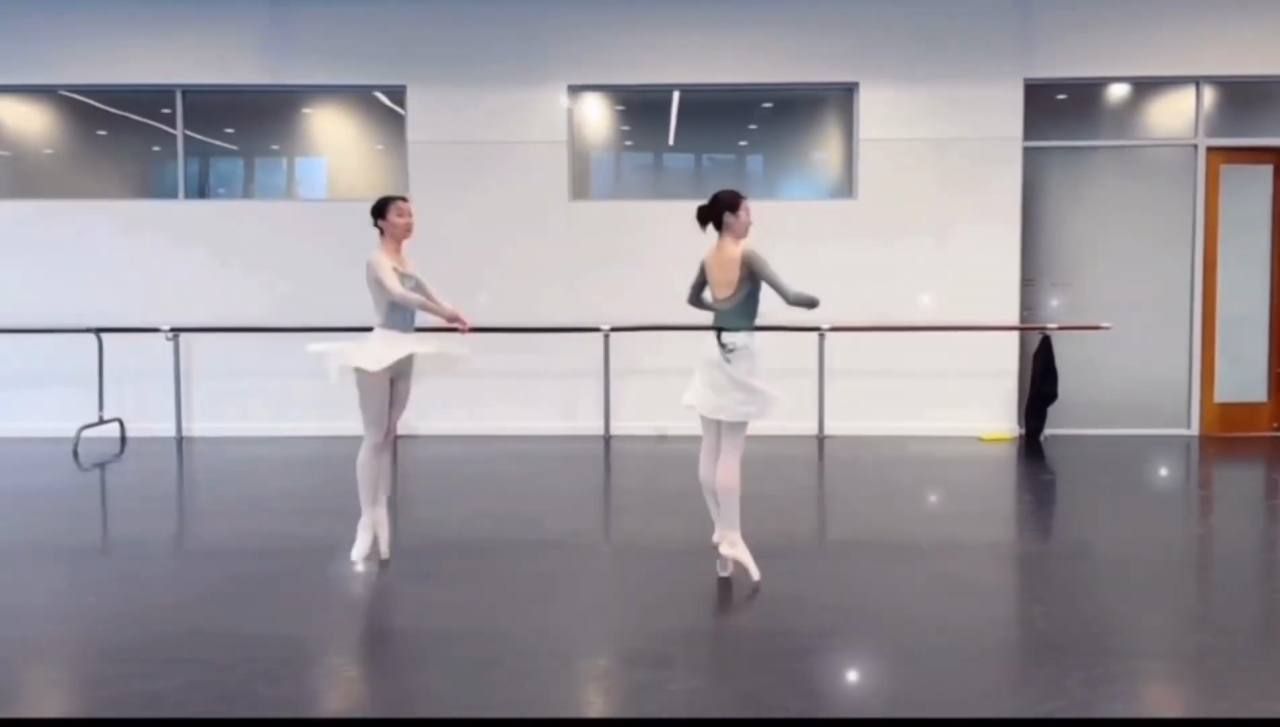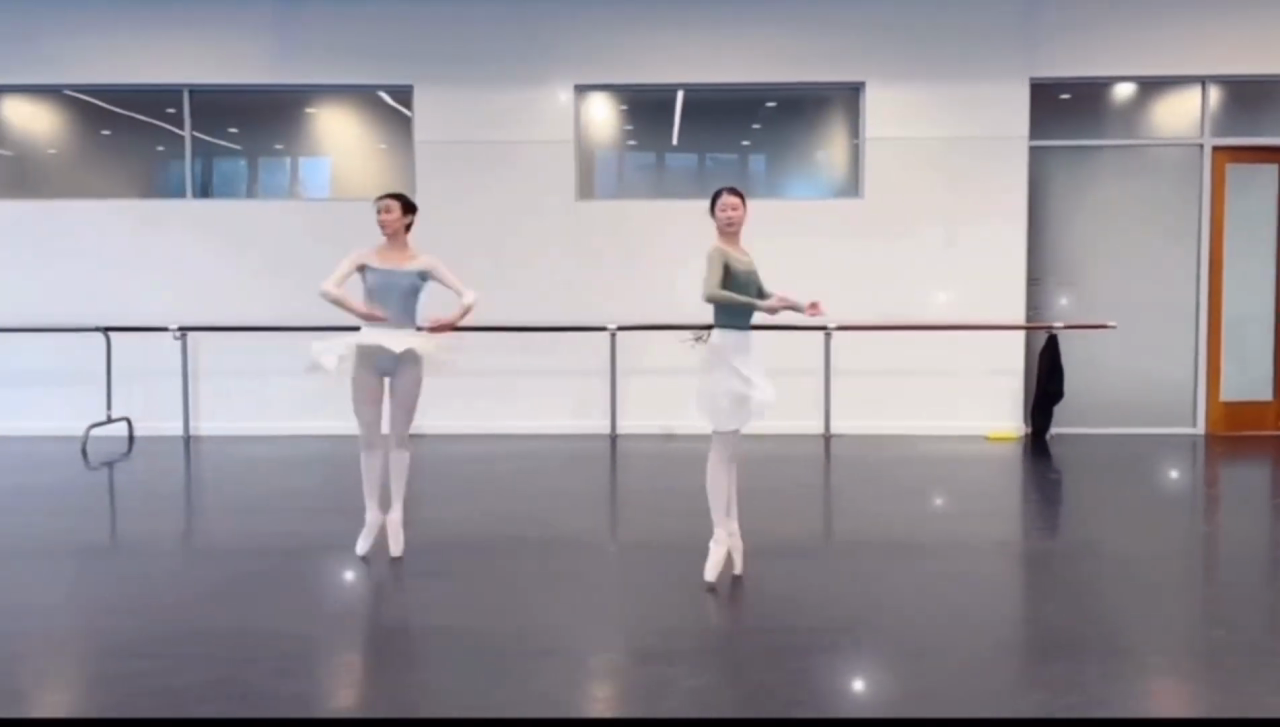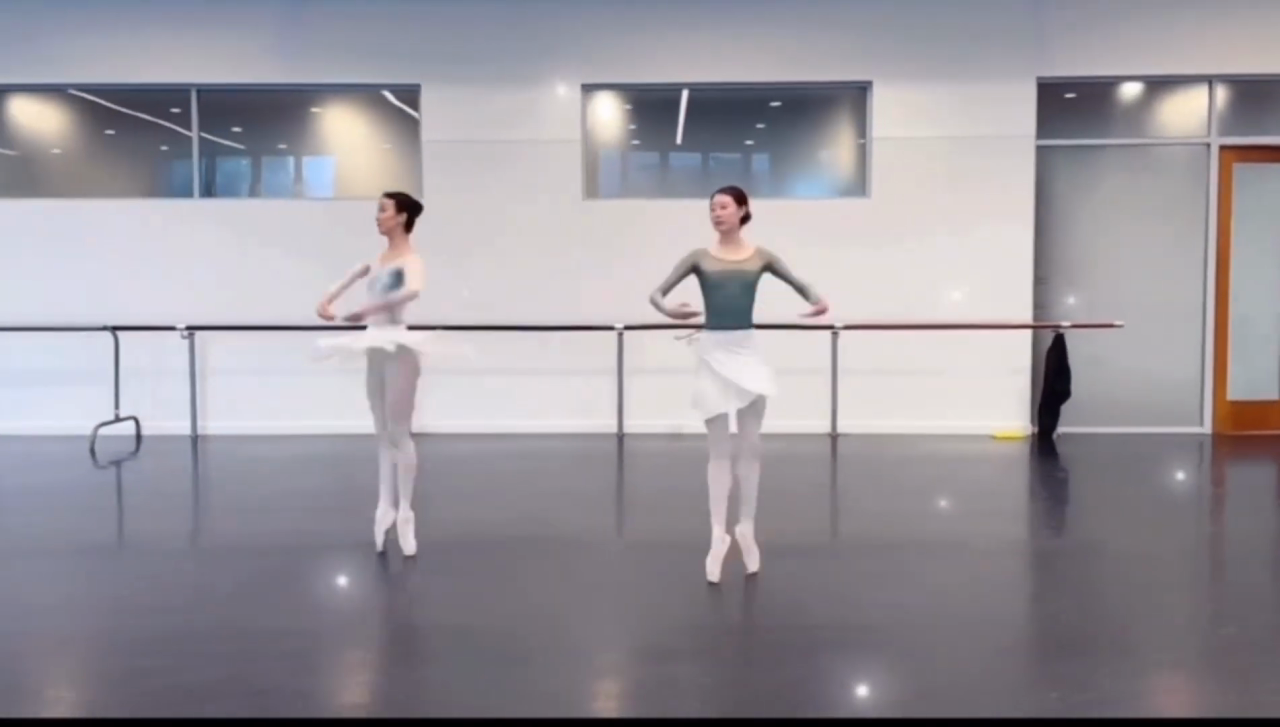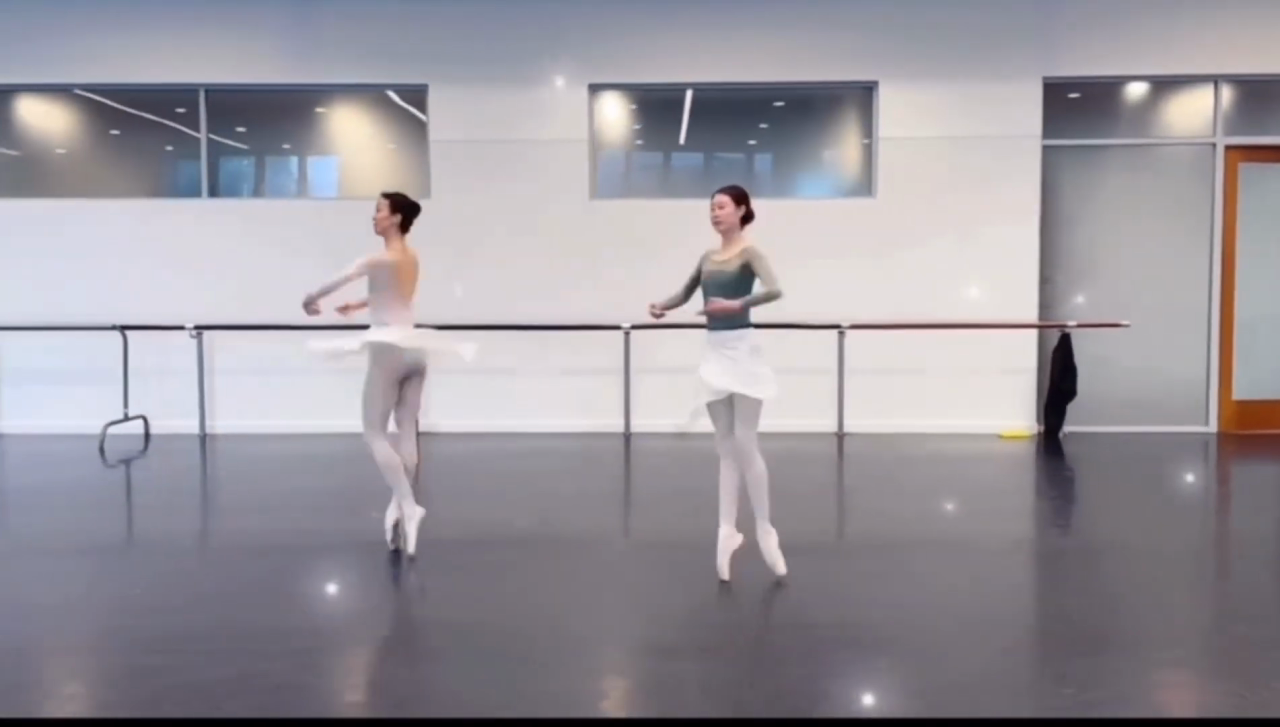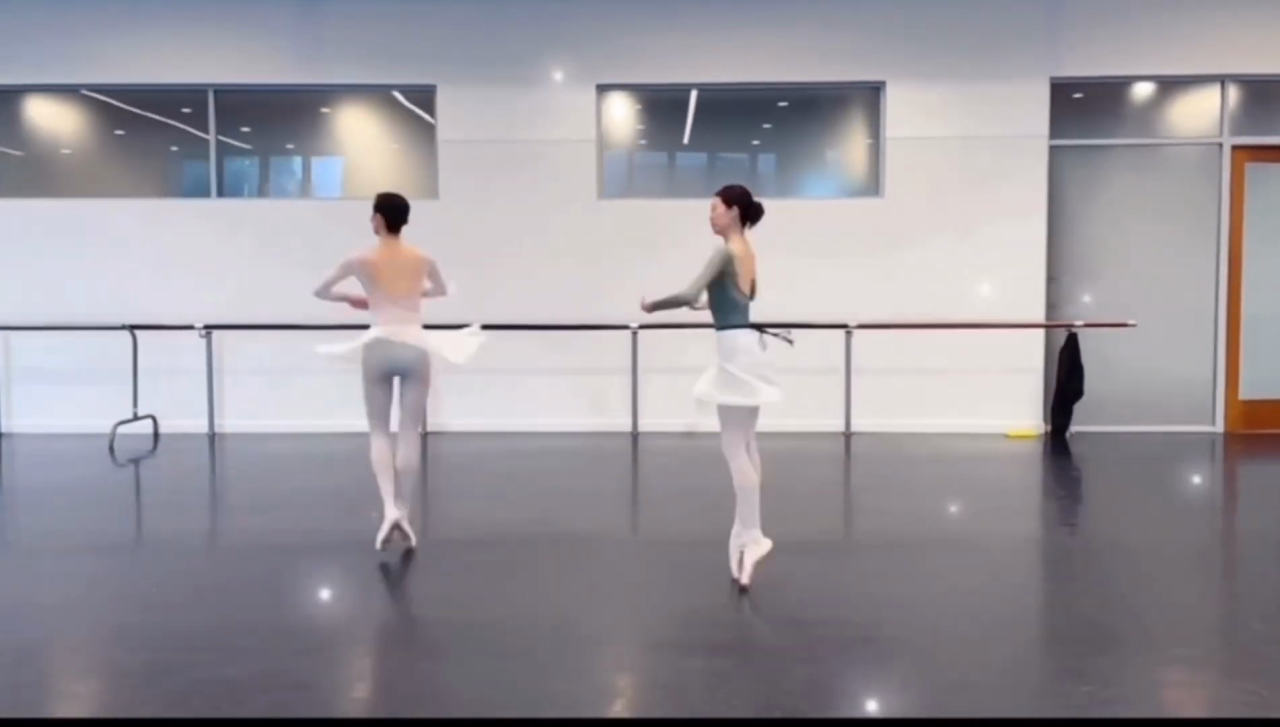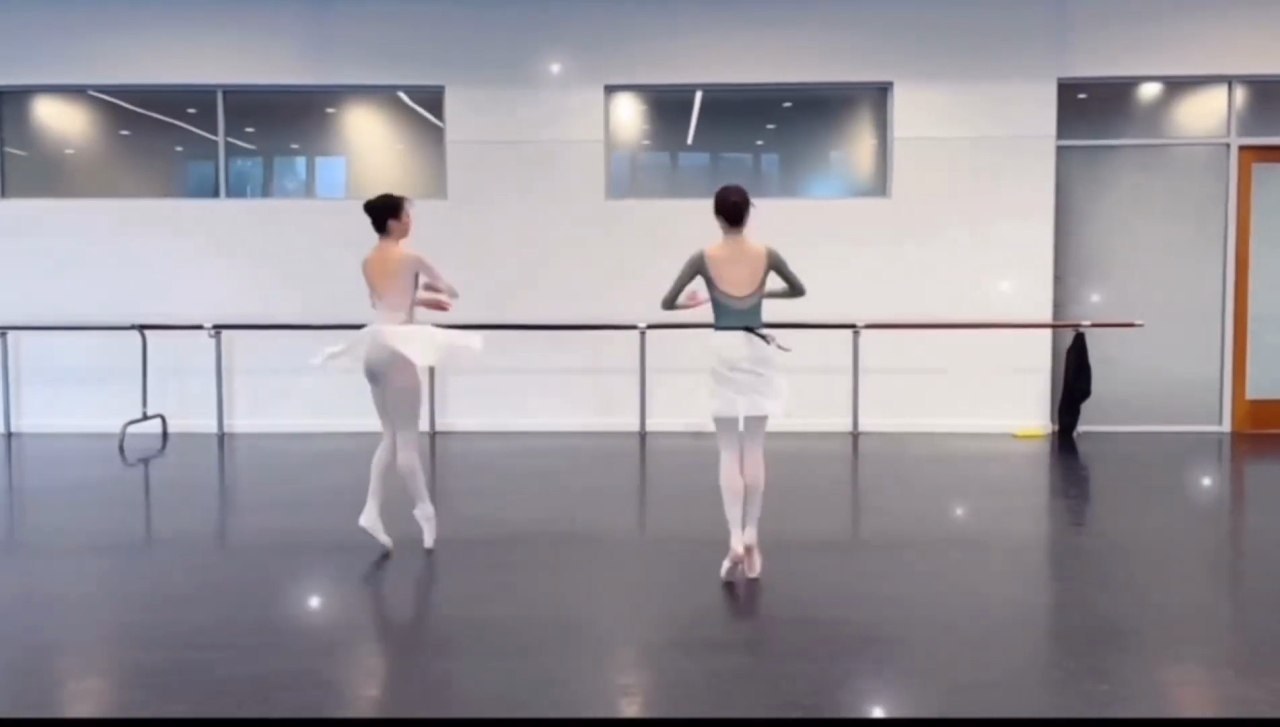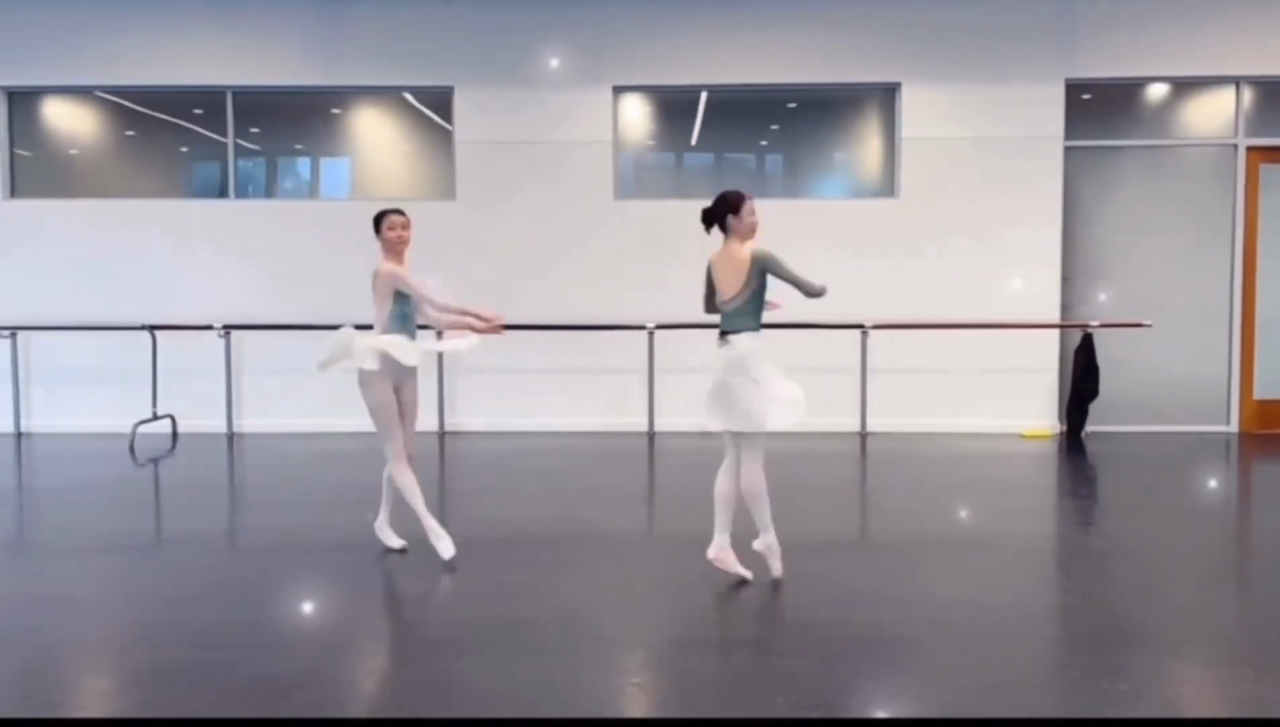
dt=0.1s
person 1, frame 1
left shoulder: (711, 259)
right shoulder: (746, 256)
left elbow: (694, 299)
right elbow: (791, 298)
right wrist: (811, 300)
left hip: (717, 354)
right hip: (740, 352)
left knee: (711, 453)
right knee: (730, 453)
left ankle: (725, 534)
right ankle: (730, 537)
person 1, frame 2
left shoulder: (742, 255)
right shoulder: (717, 253)
left elbow: (759, 292)
right elbow: (711, 293)
left wrist: (797, 303)
right wrist: (765, 304)
left hip: (741, 352)
right hip: (725, 351)
left knee: (725, 451)
right knee: (723, 452)
left ankle: (727, 528)
right ankle: (723, 535)
person 1, frame 3
left shoulder: (762, 256)
right shoulder: (699, 257)
left elbow: (801, 285)
right elbow: (656, 293)
left wrist: (817, 301)
right wrist: (669, 310)
left hip: (746, 350)
right hip: (713, 352)
left knee: (750, 449)
right knee: (719, 452)
left ankle: (746, 528)
right ankle: (718, 536)
person 1, frame 4
left shoulder: (750, 252)
right shoulder: (707, 257)
left elbow: (775, 290)
right elbow: (683, 294)
left wrist: (736, 304)
right wrist: (663, 307)
left hip: (740, 349)
right hip: (716, 352)
left knee: (745, 446)
right knee: (727, 449)
left ankle: (765, 528)
right ankle: (728, 530)
person 1, frame 5
left shoulder: (725, 253)
right shoulder: (742, 252)
left elbow: (689, 295)
left wrist: (652, 304)
right wrist: (704, 300)
left hip: (737, 352)
right hip: (741, 348)
left knee: (734, 450)
right knee: (744, 448)
left ankle: (751, 536)
right ankle: (744, 533)
person 1, frame 6
left shoulder: (702, 256)
right shoulder: (765, 253)
left elbow: (668, 302)
right elbow: (797, 290)
left wrist: (687, 299)
left hip: (725, 351)
right hip: (759, 350)
left knee: (728, 452)
right knee: (753, 451)
left ankle: (740, 537)
right ankle: (749, 536)
person 1, frame 7
left shoulder: (717, 260)
right shoulder: (756, 255)
right elbow: (813, 290)
right wrist: (815, 285)
left hip: (729, 356)
right hip: (748, 355)
left knee: (735, 459)
right knee: (751, 459)
left ankle: (721, 543)
right ankle: (768, 539)
person 2, frame 1
left shoulder: (403, 262)
right shoulder: (377, 259)
left elbow: (424, 295)
right elbow: (397, 294)
left wrist: (447, 313)
right wrist: (445, 312)
left hip: (398, 356)
right hip: (378, 356)
left knee: (384, 440)
right knee: (375, 440)
left ankle: (377, 515)
right ankle: (369, 519)
person 2, frame 2
left shoulder: (425, 262)
right shoulder: (364, 256)
left elbow: (468, 294)
right elbow: (328, 289)
left wrist: (457, 316)
right wrist: (364, 311)
left hip: (405, 355)
right hip: (367, 352)
left knee: (399, 439)
right knee: (369, 439)
left ankle: (395, 515)
right ankle: (372, 515)
person 2, frame 3
left shoulder: (411, 259)
right shoulder: (382, 258)
left elbow: (413, 292)
right elbow: (351, 278)
left wrist: (368, 310)
right wrist: (326, 302)
left hip: (397, 351)
right hip: (377, 350)
left knee: (397, 435)
right knee: (387, 436)
left ankle: (403, 512)
right ankle: (388, 508)
person 2, frame 4
left shoulder: (380, 259)
right shoulder: (408, 258)
left elbow: (339, 281)
left wrist: (312, 299)
right wrist: (363, 302)
left hip: (386, 349)
right hip: (410, 349)
left knee: (375, 435)
right knee: (404, 435)
left ankle: (406, 505)
right ankle: (401, 507)
person 2, frame 5
left shoulder: (360, 260)
right shoulder: (424, 260)
left elbow: (321, 291)
right elbow: (441, 290)
left wrist: (350, 299)
left hip: (379, 351)
right hip: (417, 350)
left knee: (380, 433)
right knee: (409, 435)
left ankle: (390, 508)
right ankle: (402, 510)
person 2, frame 6
left shoulder: (370, 260)
right shoulder: (410, 258)
right elbow: (450, 292)
left wrist: (425, 291)
right wrist: (438, 297)
left hip: (378, 352)
right hip: (397, 350)
left knee: (395, 437)
right knee: (407, 438)
left ankle: (372, 511)
right ankle: (426, 512)
person 2, frame 7
left shoulder: (402, 275)
right shoulder: (388, 271)
left elbow: (426, 309)
right elbow: (433, 305)
left wrist: (476, 317)
right wrist: (476, 323)
left hip: (401, 366)
right hip: (378, 364)
left knee: (401, 451)
right knee: (396, 453)
left ankle: (383, 521)
right ankle: (429, 523)
